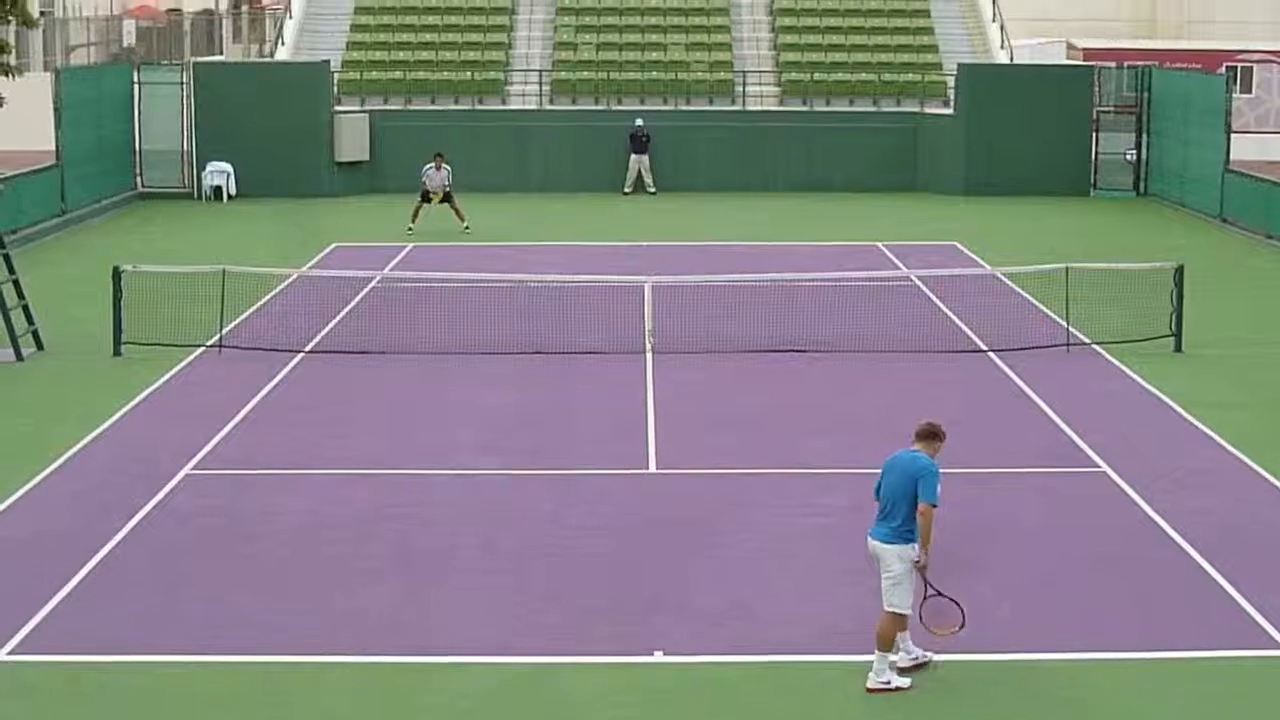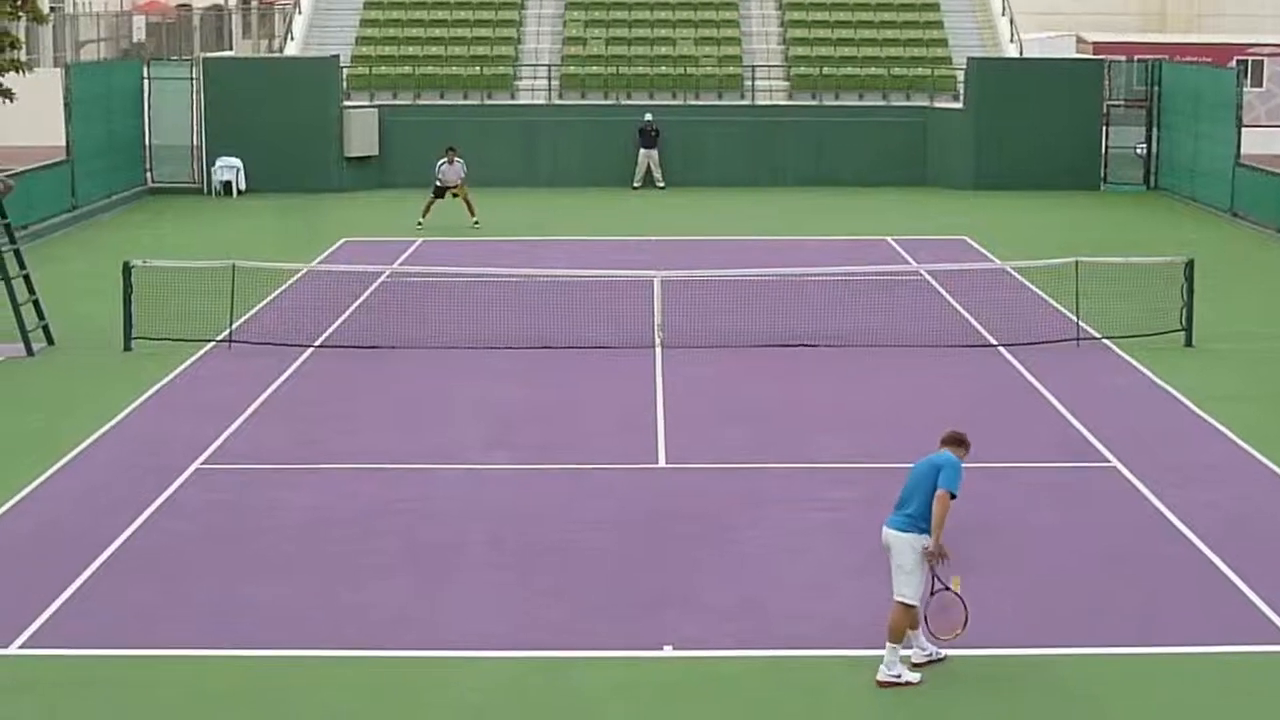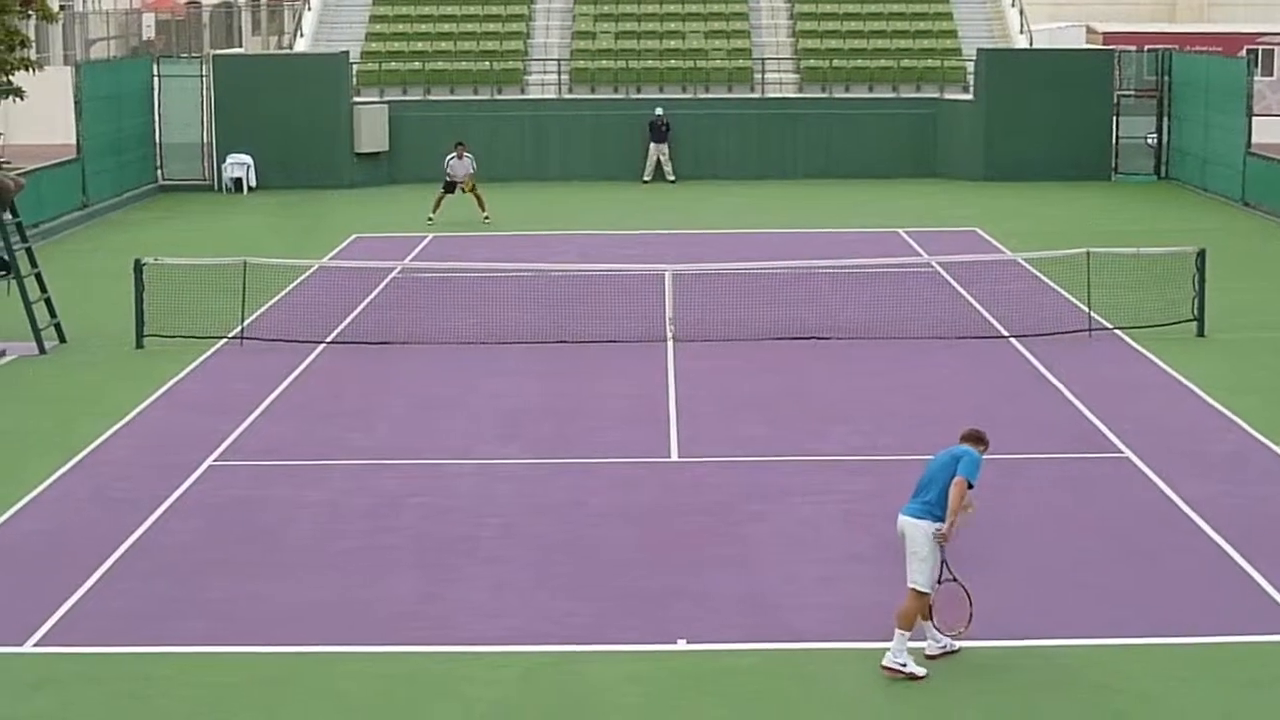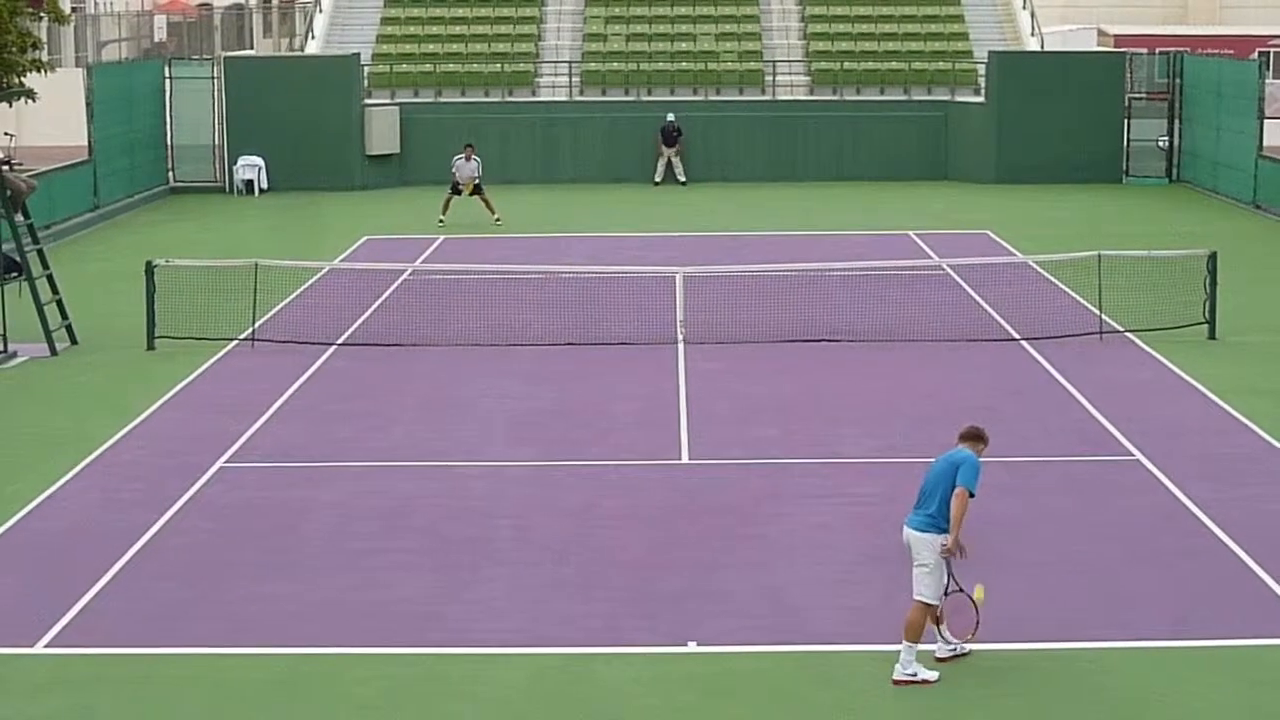
dt=0.3s
person 1, frame 1
left shoulder: (893, 459)
right shoulder: (927, 467)
right elbow: (924, 510)
right wrist: (925, 550)
left hip: (879, 537)
right hip: (897, 545)
left knee: (897, 603)
right knee: (894, 609)
left ankle: (907, 654)
right ankle: (879, 675)
person 1, frame 2
left shoulder: (926, 462)
right shoulder: (952, 463)
right elbow: (941, 497)
left wrist: (935, 542)
right wrist: (935, 539)
left hip: (894, 528)
right hip: (908, 535)
left knee: (910, 596)
right knee: (904, 601)
left ankle: (921, 649)
right ankle: (889, 669)
person 1, frame 3
left shoulder: (946, 454)
right shoulder: (972, 456)
right elbow: (959, 484)
left wrist: (957, 508)
right wrist: (950, 522)
left hip: (909, 517)
right hip: (923, 523)
left knee: (926, 585)
right knee: (917, 590)
left ankle: (936, 641)
right ankle: (896, 656)
person 1, frame 4
left shoulder: (944, 459)
right shoulder: (970, 460)
right elbow: (959, 496)
left wrist: (951, 538)
right wrist: (953, 536)
left hip: (915, 527)
right hip: (929, 535)
left knee: (934, 592)
right knee: (924, 600)
left ankle: (946, 645)
right ankle: (905, 667)
